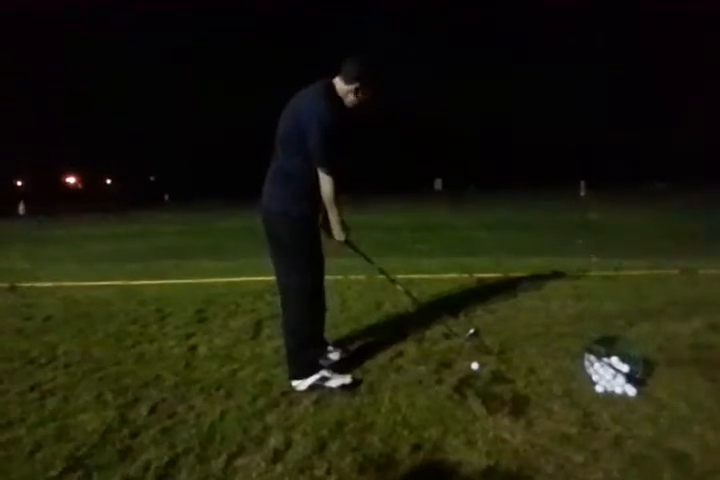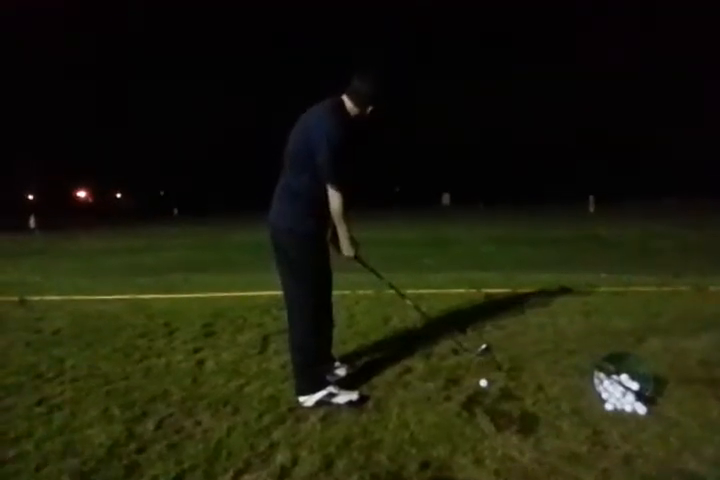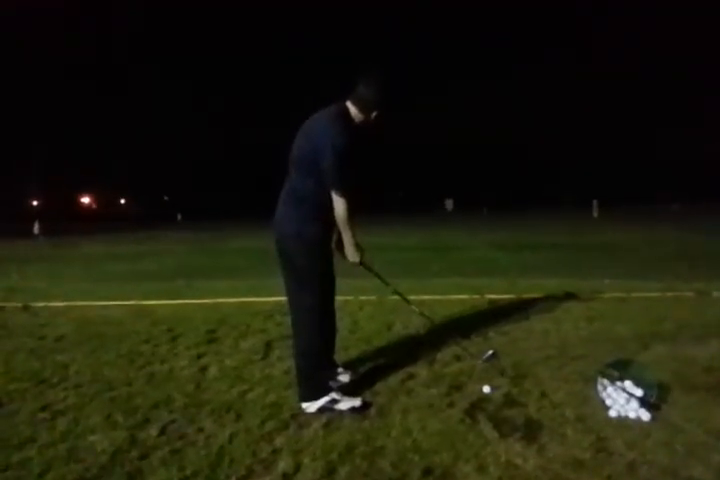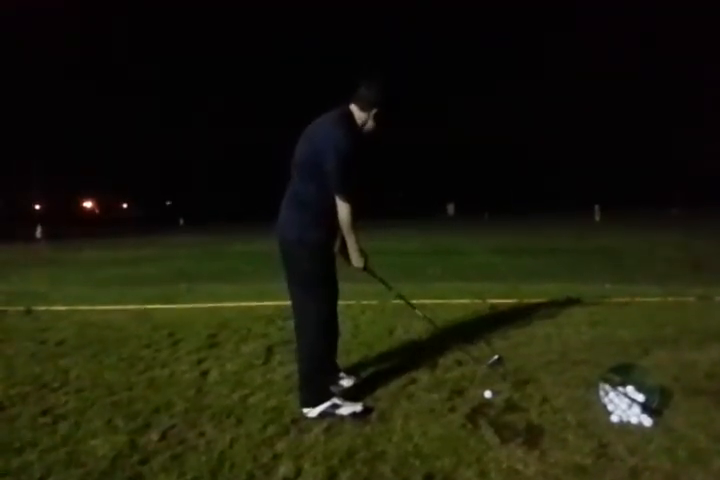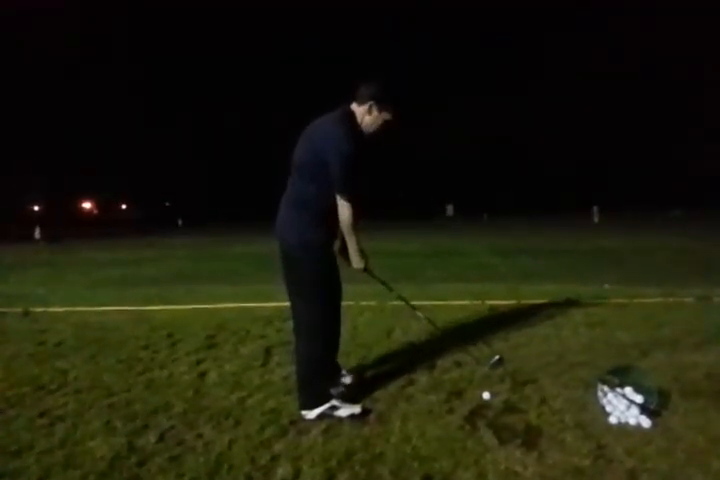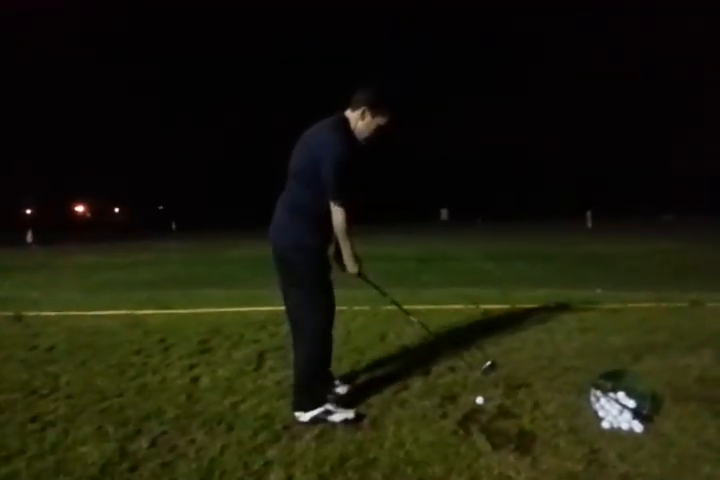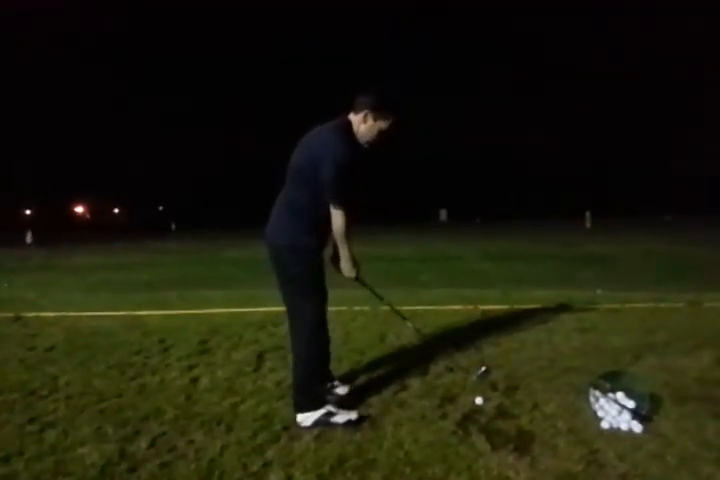
dt=0.7s
person 1, frame 1
left shoulder: (319, 98)
right shoulder: (321, 107)
right elbow: (324, 172)
left wrist: (325, 214)
right wrist: (335, 220)
left hip: (289, 202)
right hip: (289, 207)
left knee: (310, 280)
right knee: (300, 286)
left ankle: (313, 346)
right ankle: (306, 371)
person 1, frame 2
left shoulder: (326, 115)
right shoulder: (330, 125)
right elbow: (333, 188)
left wrist: (332, 228)
right wrist: (345, 236)
left hip: (298, 217)
right hip: (296, 223)
left knee: (318, 296)
right knee: (306, 301)
left ankle: (321, 360)
right ankle: (312, 386)
person 1, frame 3
left shoulder: (331, 121)
right shoulder: (335, 132)
right elbow: (338, 194)
left wrist: (336, 233)
right wrist: (349, 242)
left hip: (303, 223)
right hip: (301, 228)
left knee: (321, 302)
right knee: (311, 307)
left ankle: (323, 367)
right ankle: (315, 393)
person 1, frame 4
left shoulder: (334, 125)
right shoulder: (339, 135)
right elbow: (342, 200)
left wrist: (340, 239)
right wrist: (353, 248)
left hip: (306, 227)
right hip: (304, 232)
left knee: (323, 306)
right knee: (314, 311)
left ankle: (326, 371)
right ankle: (317, 398)
person 1, frame 5
left shoulder: (334, 126)
right shoulder: (341, 135)
right elbow: (343, 200)
left wrist: (342, 241)
right wrist: (354, 249)
left hip: (304, 228)
right hip: (305, 234)
left knee: (328, 303)
right knee: (313, 314)
left ankle: (327, 372)
right ankle: (315, 400)
person 1, frame 6
left shoulder: (329, 134)
right shoulder: (335, 141)
right elbow: (336, 206)
left wrist: (340, 247)
right wrist: (347, 253)
left hip: (297, 234)
right hip: (298, 239)
left knee: (317, 312)
right knee: (314, 316)
left ankle: (320, 380)
right ankle: (309, 403)
person 1, frame 7
left shoulder: (332, 137)
right shoulder: (336, 144)
right elbow: (336, 208)
left wrist: (337, 250)
right wrist: (345, 256)
left hip: (295, 234)
right hip: (294, 238)
left knee: (314, 312)
right knee: (308, 316)
left ankle: (320, 379)
right ankle: (310, 406)
